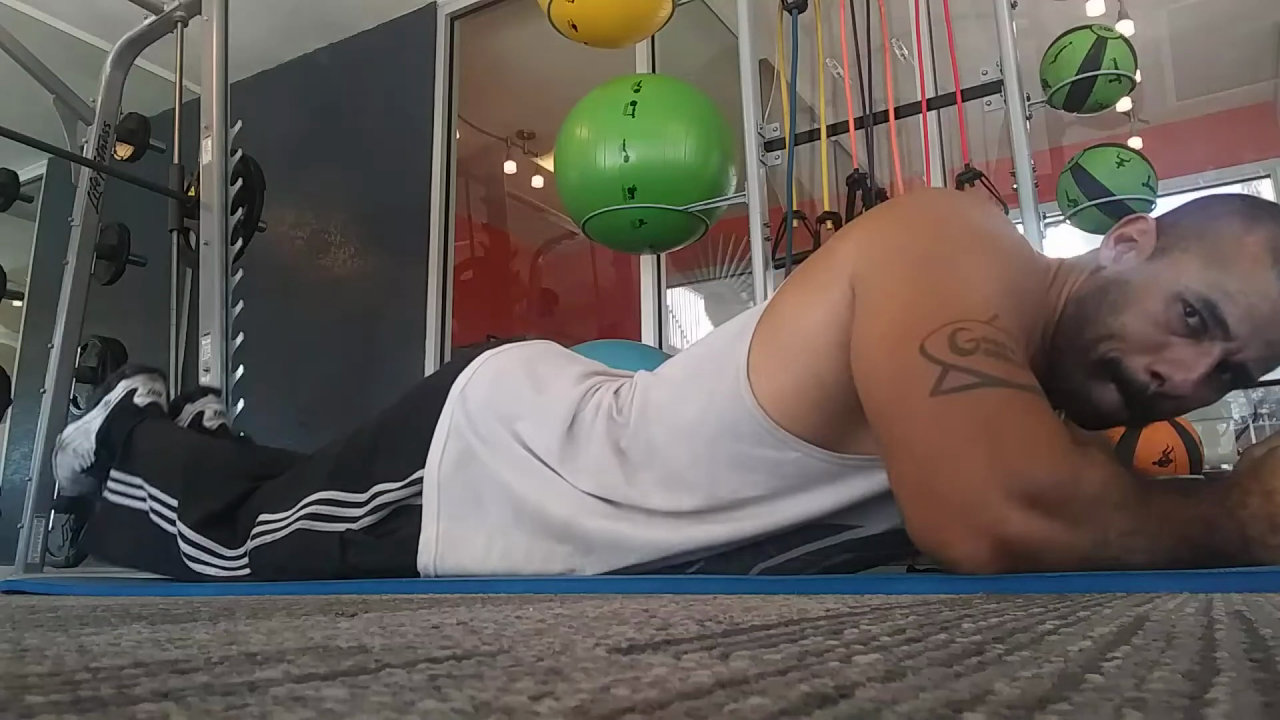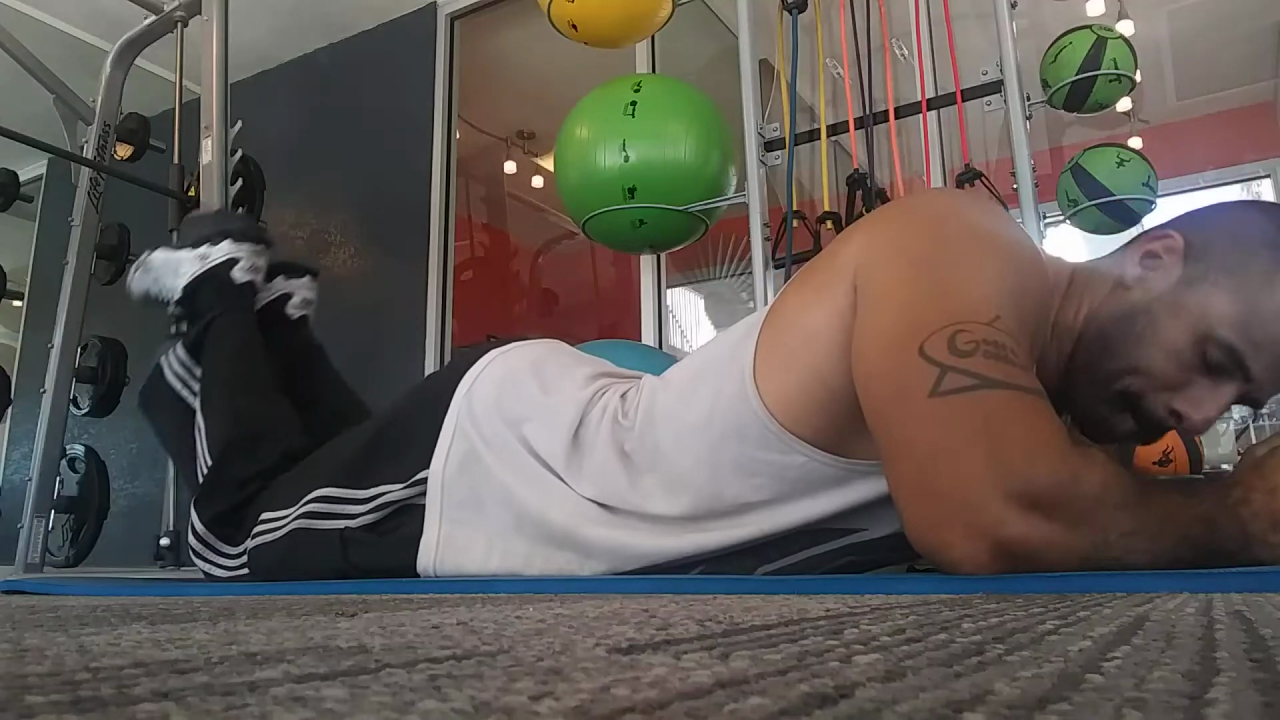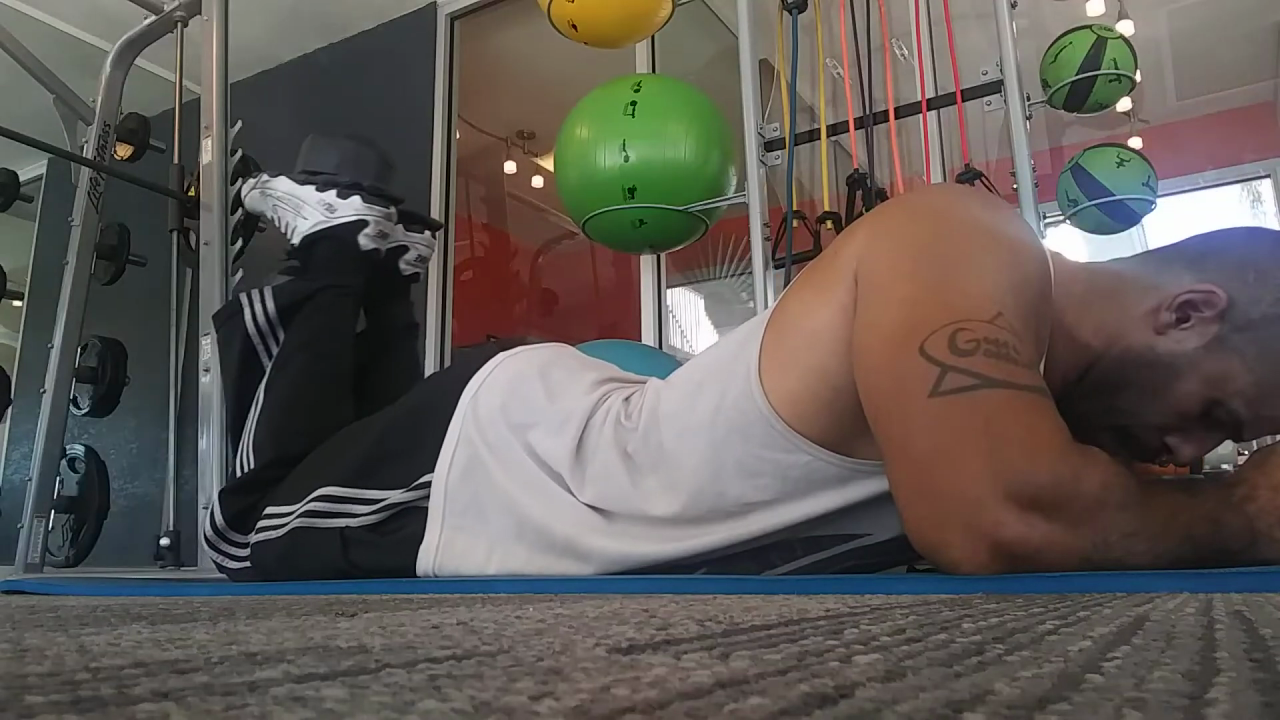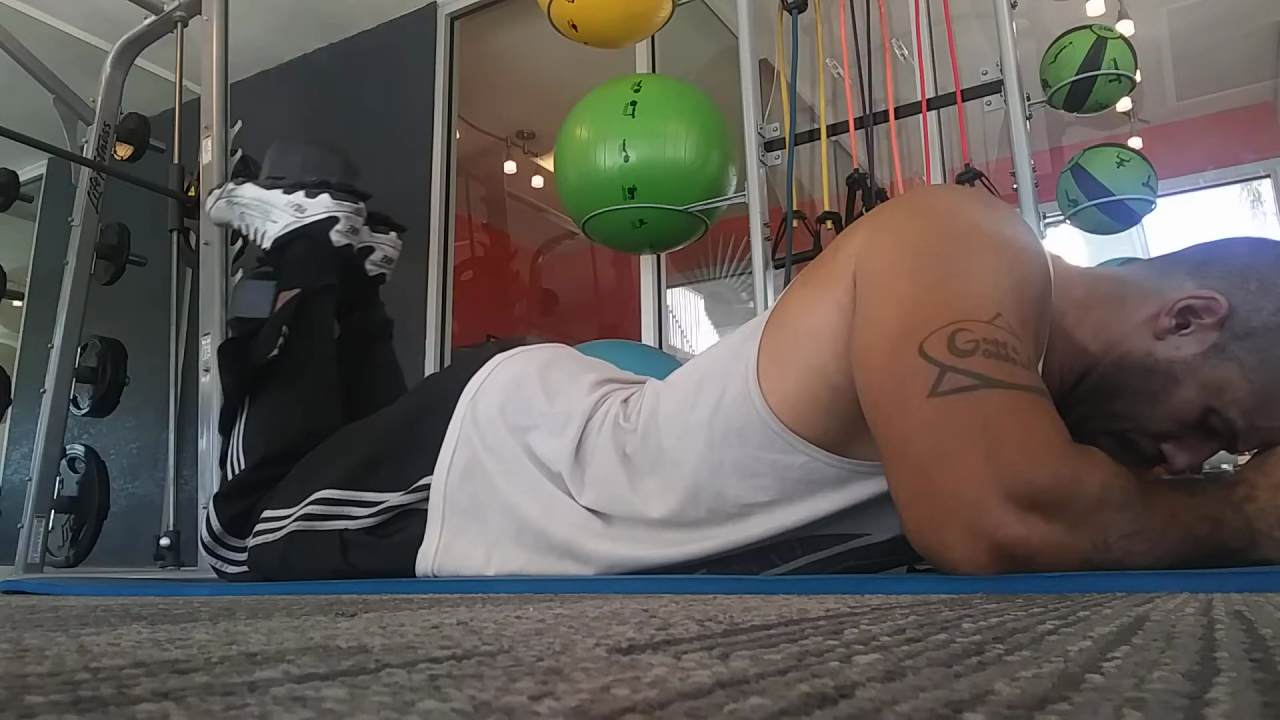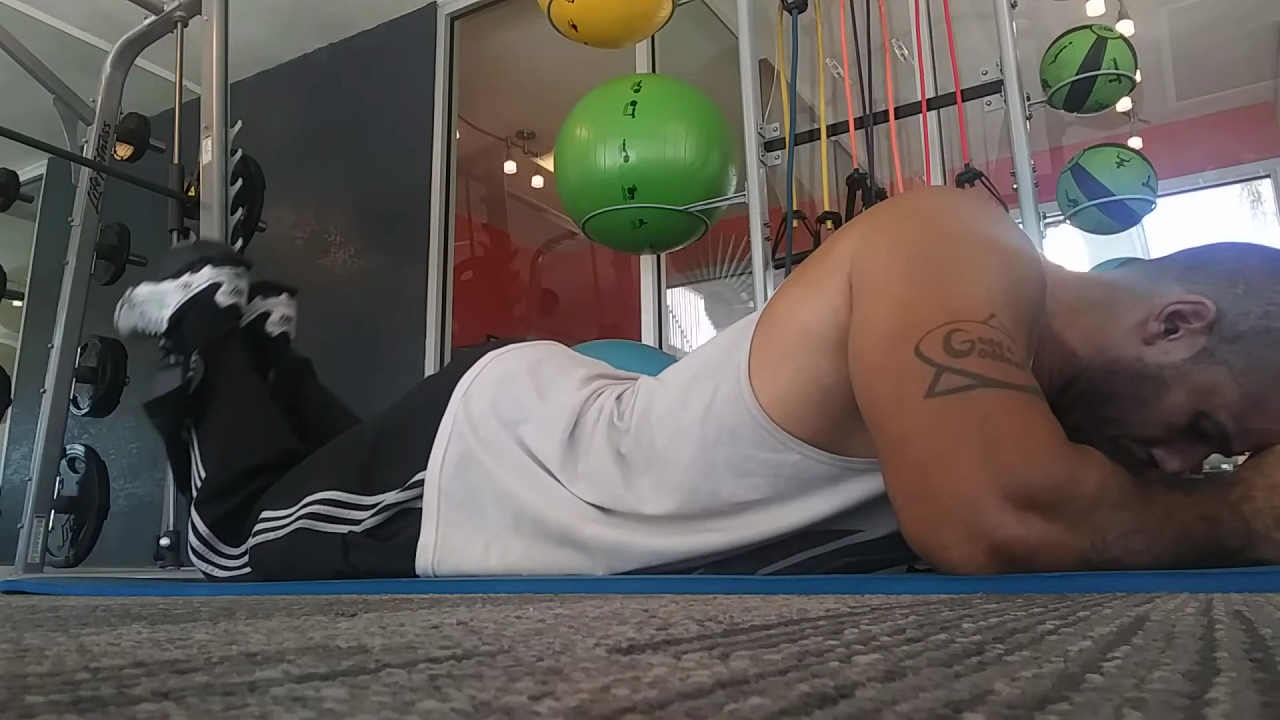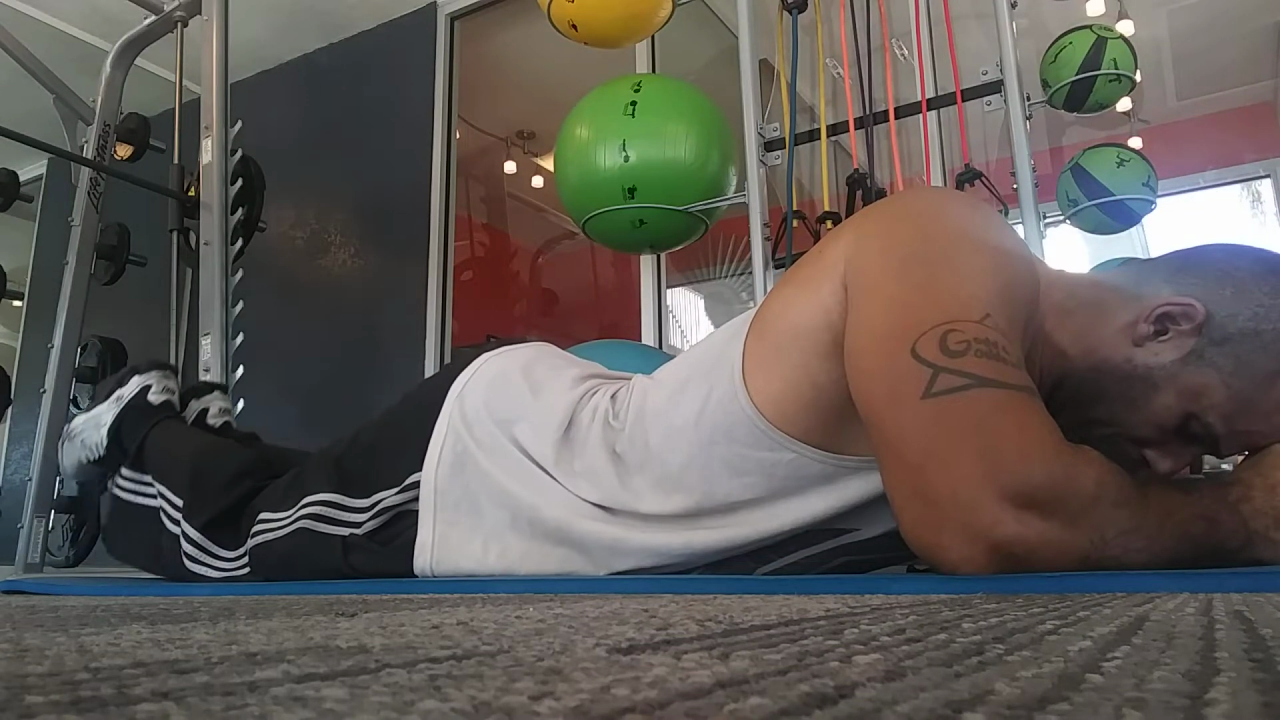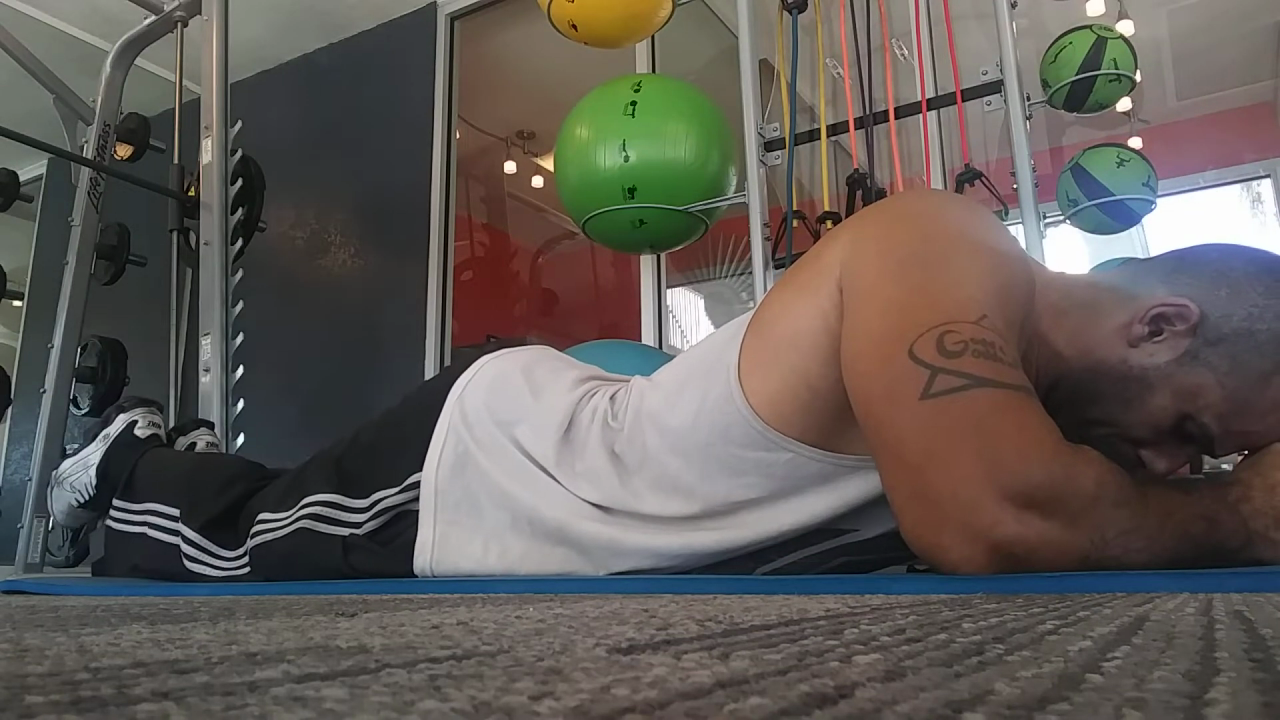
dt=0.5s
person 1, frame 1
left shoulder: (1028, 392)
right shoulder: (953, 250)
right elbow: (996, 521)
left hip: (549, 432)
right hip: (470, 459)
right knee: (231, 542)
left ankle: (181, 432)
right ankle: (139, 432)
person 1, frame 2
left shoulder: (1028, 386)
right shoulder: (963, 248)
right elbow: (994, 520)
left hip: (555, 429)
right hip: (474, 454)
right knee: (237, 533)
left ankle: (269, 313)
right ankle: (230, 288)
person 1, frame 3
left shoulder: (1034, 375)
right shoulder: (962, 244)
right elbow: (998, 520)
left hip: (560, 431)
right hip: (485, 454)
right knee: (252, 534)
left ankle: (367, 272)
right ankle: (341, 258)
person 1, frame 4
left shoulder: (1035, 379)
right shoulder: (961, 249)
right elbow: (995, 522)
left hip: (561, 432)
right hip: (474, 465)
right knee: (247, 538)
left ankle: (339, 278)
right ankle: (315, 258)
person 1, frame 5
left shoulder: (1018, 371)
right shoulder: (954, 246)
right elbow: (997, 520)
left hip: (551, 425)
right hip: (466, 462)
right knee: (236, 539)
left ankle: (247, 338)
right ankle: (219, 324)
person 1, frame 6
left shoulder: (1010, 369)
right shoulder: (945, 249)
right elbow: (993, 520)
left hip: (544, 435)
right hip: (463, 463)
right knee: (231, 552)
left ankle: (188, 425)
right ankle: (151, 428)
person 1, frame 7
left shoulder: (1018, 379)
right shoulder: (943, 250)
right elbow: (991, 519)
left hip: (545, 434)
right hip: (463, 466)
right knee: (229, 552)
left ankle: (163, 457)
right ankle: (138, 462)
